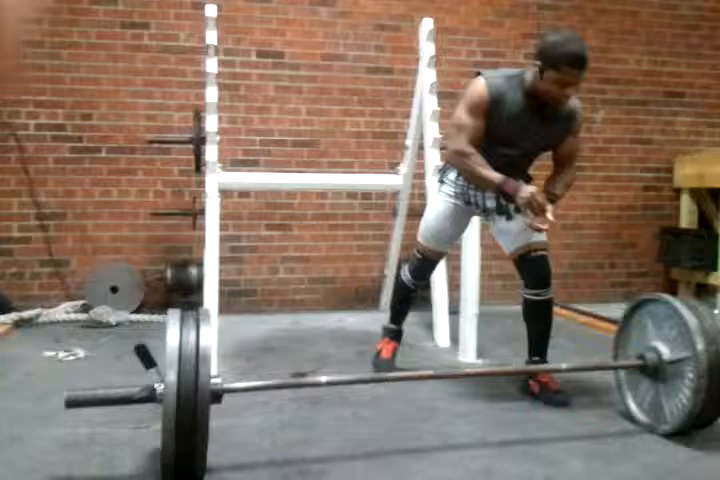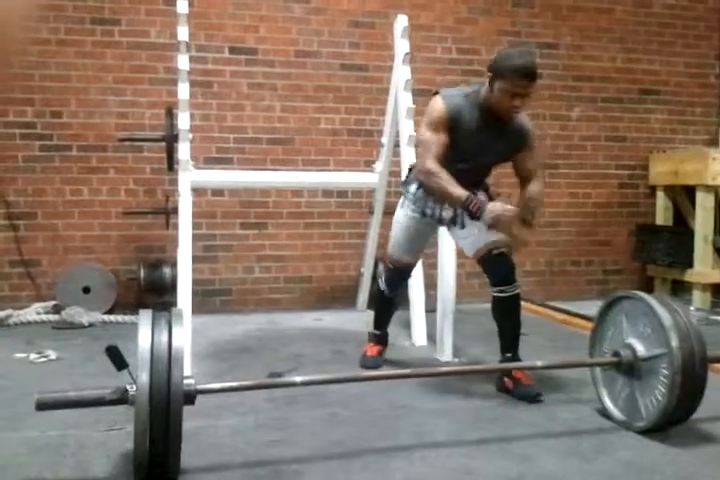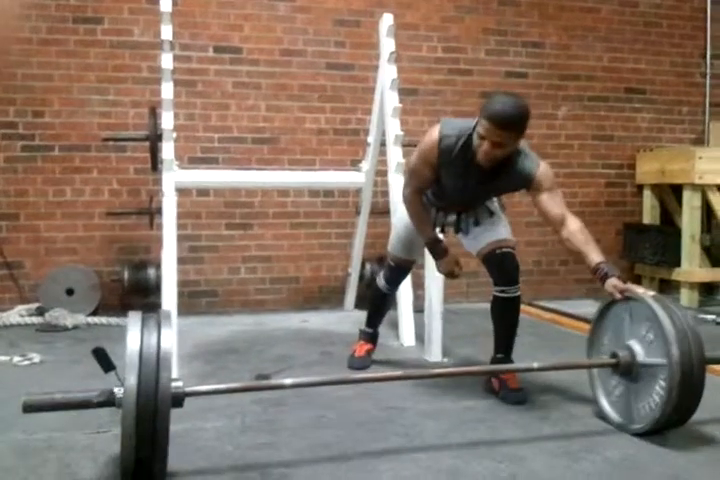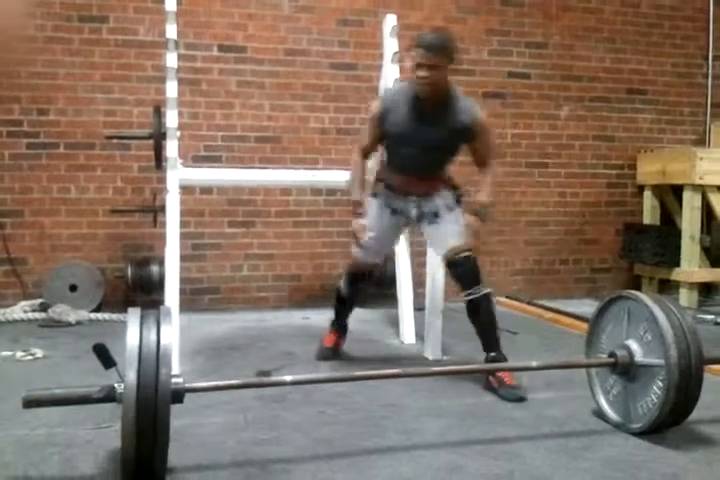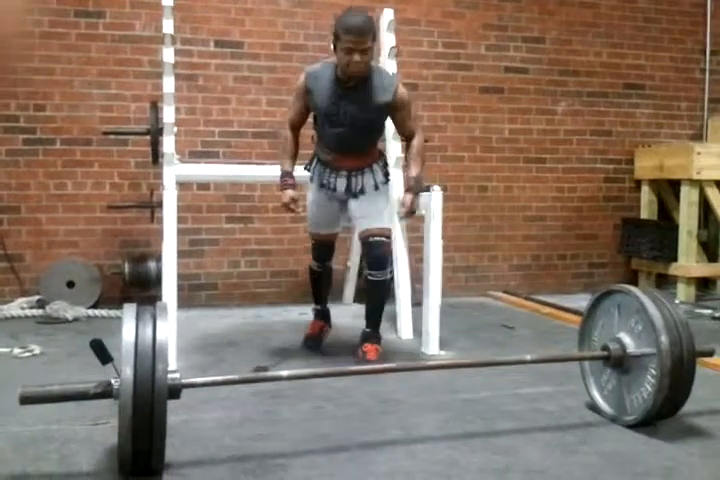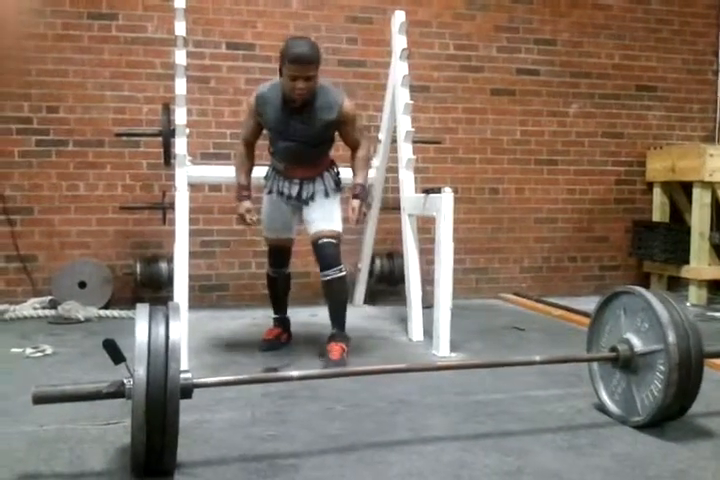
dt=0.7s
person 1, frame 1
left shoulder: (570, 112)
right shoulder: (488, 88)
left elbow: (566, 166)
right elbow: (458, 149)
left wrist: (548, 198)
right wrist: (510, 188)
left hip: (515, 189)
right hip: (463, 181)
left knee: (539, 272)
right knee: (423, 260)
left ankle: (536, 369)
right ankle: (391, 335)
person 1, frame 2
left shoulder: (521, 129)
right shoulder: (445, 106)
left elbow: (532, 180)
right elbow: (427, 168)
left wrist: (522, 222)
right wrist: (479, 208)
left hip: (474, 198)
right hip: (424, 194)
left knee: (503, 270)
right knee: (396, 270)
left ankle: (510, 366)
right ankle: (377, 338)
person 1, frame 3
left shoulder: (531, 170)
right shoulder: (441, 139)
left elbow: (565, 222)
right elbow: (412, 192)
left wrist: (605, 272)
right wrist: (438, 250)
left hip: (478, 208)
right hip: (426, 202)
left knee: (507, 271)
right knee: (396, 267)
left ankle: (501, 366)
right ankle: (367, 337)
person 1, frame 4
left shoulder: (468, 115)
right shoulder: (386, 103)
left elbow: (486, 164)
right elbow: (362, 155)
left wrist: (480, 205)
right wrist: (357, 207)
left hip: (436, 197)
right hip: (389, 194)
left knee: (467, 270)
right knee: (358, 268)
left ankle: (495, 363)
right ankle: (337, 329)
person 1, frame 5
left shoulder: (392, 90)
right shoulder: (311, 80)
left elbow: (413, 137)
right elbow: (292, 128)
left wrist: (413, 185)
right wrist: (287, 180)
left hip: (369, 175)
right hip: (324, 173)
left knee: (378, 253)
right knee: (321, 250)
left ankle: (371, 336)
right ankle: (321, 317)
person 1, frame 6
left shoulder: (338, 104)
right shoulder: (261, 99)
left elbow: (360, 146)
right elbow: (247, 145)
left wrist: (359, 191)
right wrist: (243, 193)
left hip: (321, 183)
right hip: (280, 181)
left knee: (328, 253)
right knee: (277, 254)
left ankle: (338, 337)
right ankle: (281, 324)
